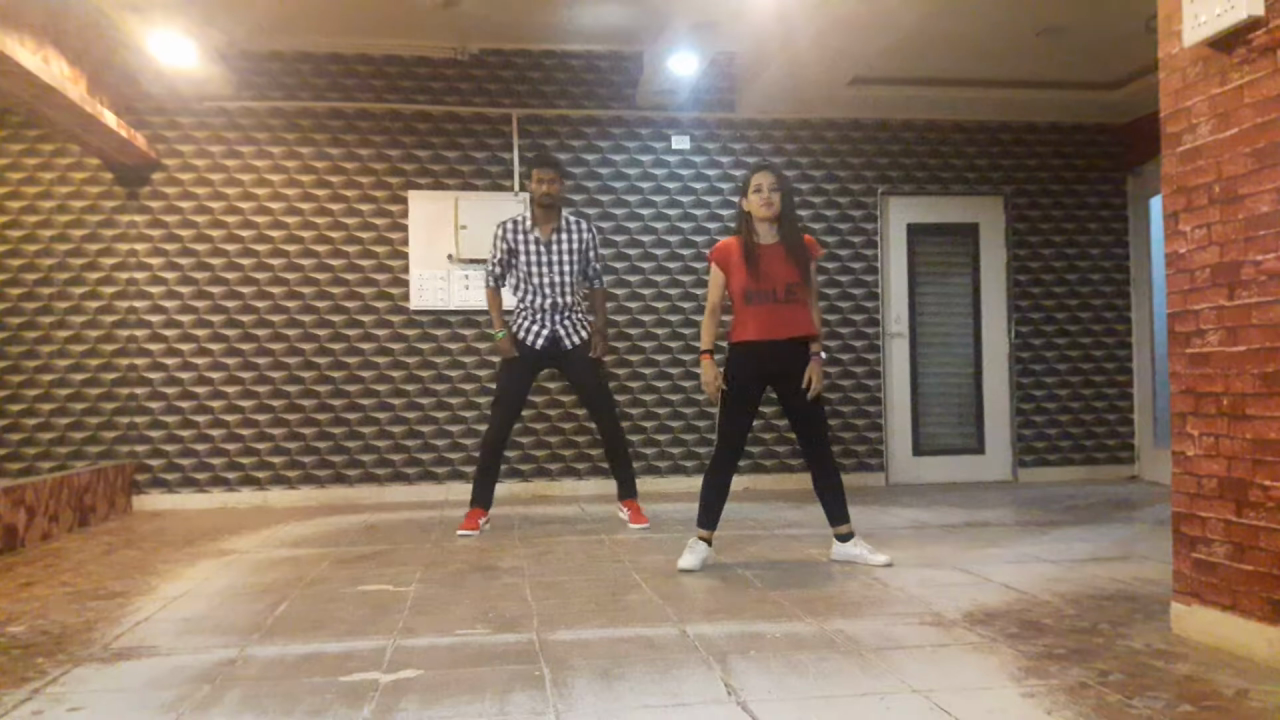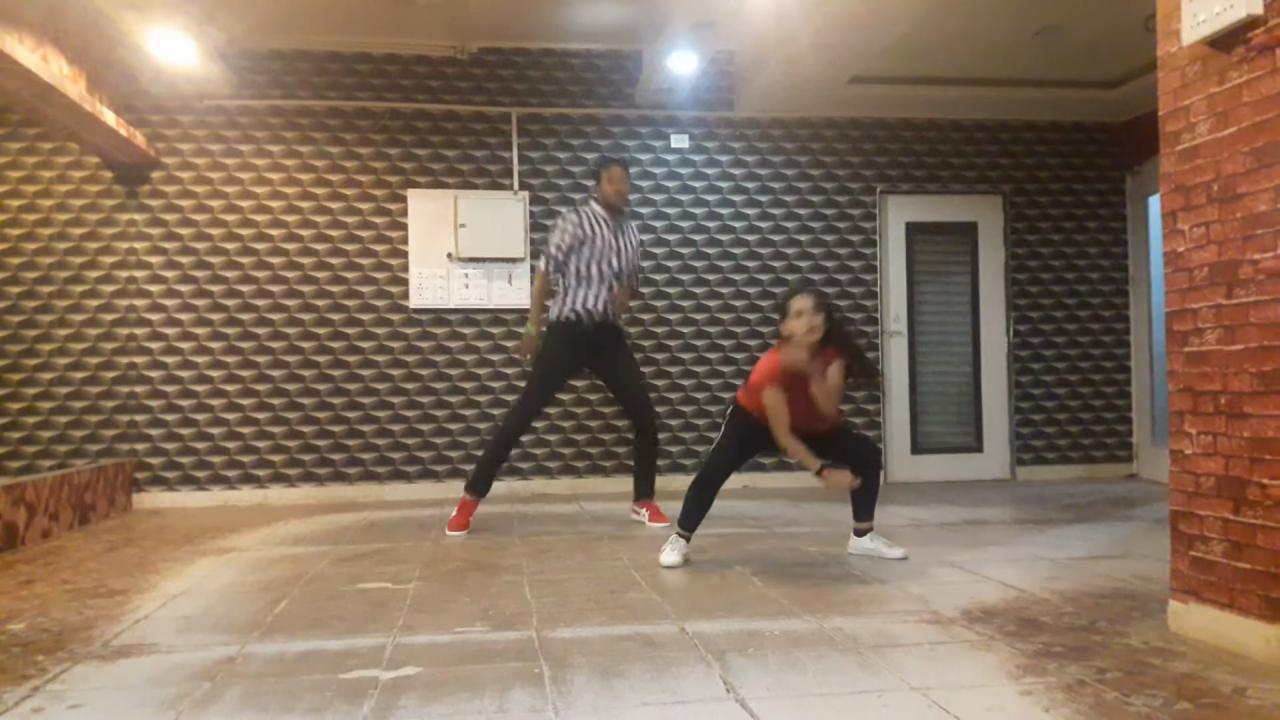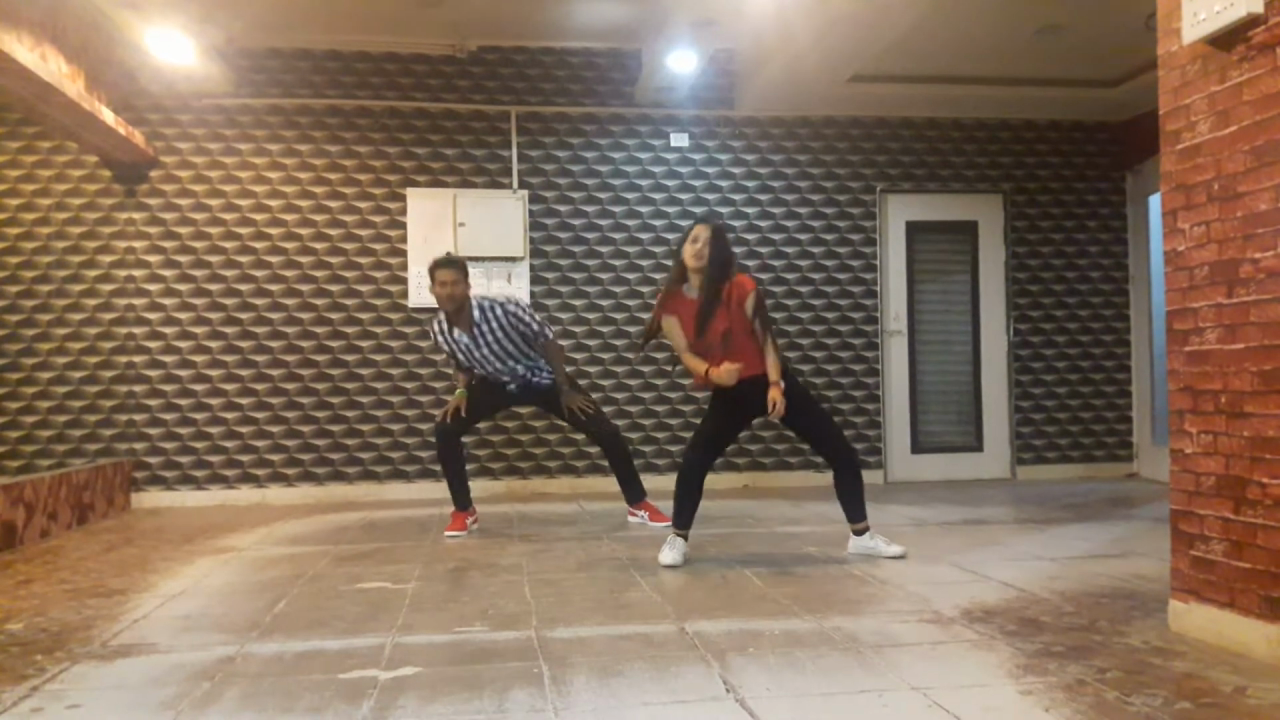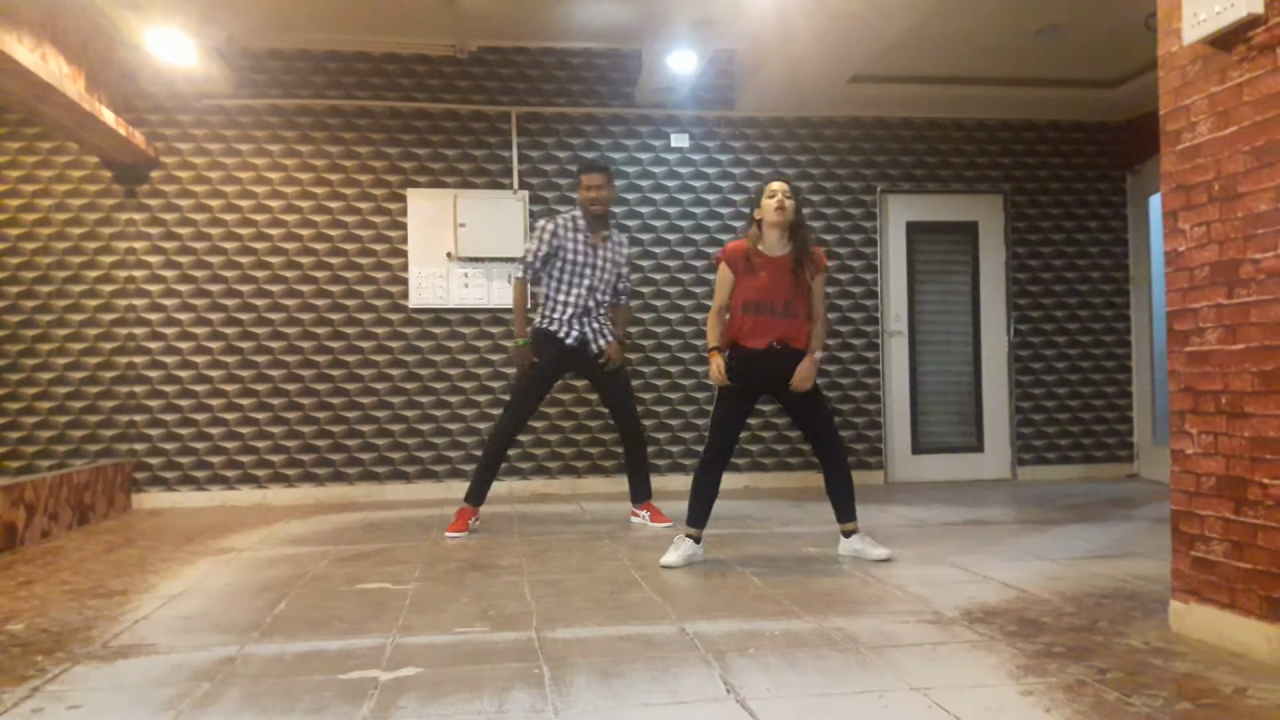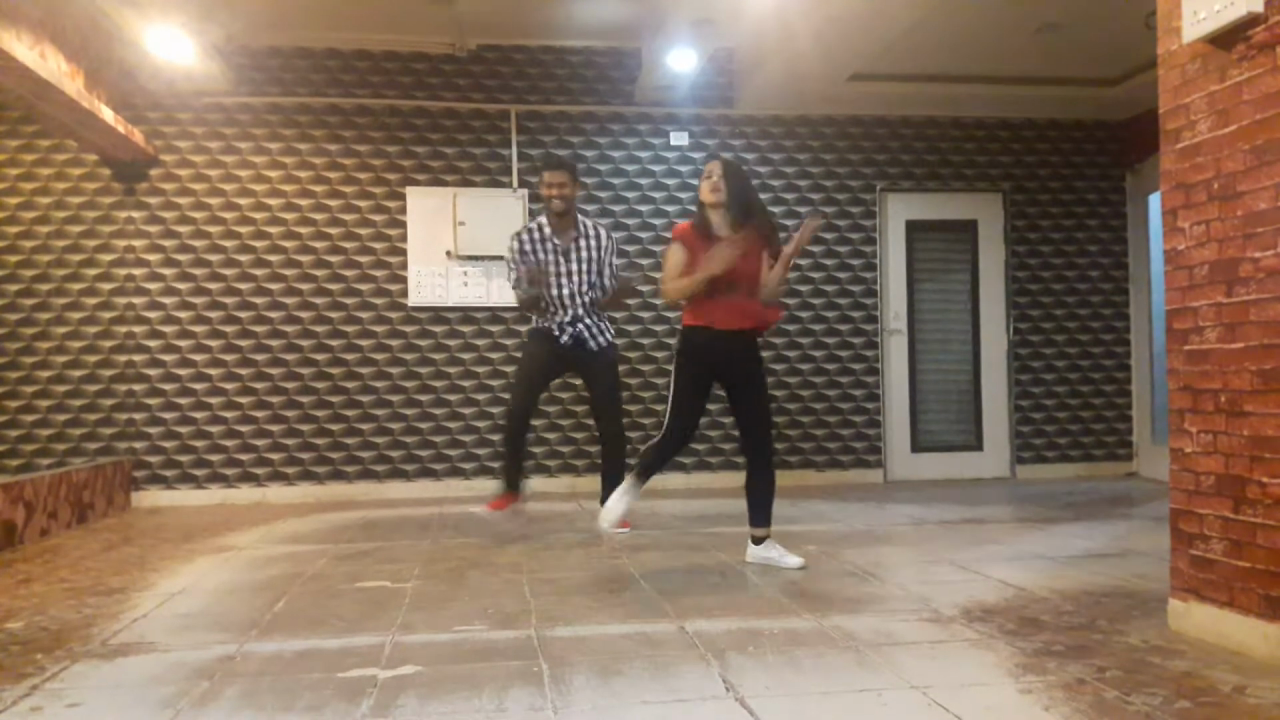
dt=1s
person 1, frame 1
left shoulder: (803, 247)
right shoulder: (727, 252)
left elbow: (812, 305)
right elbow: (713, 309)
left wrist: (817, 355)
right wrist: (706, 357)
left hip: (793, 356)
right hip: (746, 357)
left knee: (818, 448)
right knee: (727, 451)
left ankle: (844, 540)
right ankle: (702, 541)
person 1, frame 2
left shoulder: (833, 353)
right shoulder: (771, 369)
left elbow: (829, 409)
right elbow: (782, 435)
left wrist: (811, 370)
right wrist: (823, 471)
left hip: (806, 426)
right hip: (752, 421)
left knee: (866, 453)
right knee: (716, 469)
left ankle: (863, 536)
right ankle: (680, 539)
person 1, frame 3
left shoulder: (739, 287)
right shoulder: (670, 303)
left elbow: (764, 337)
right elbow: (685, 353)
left wrist: (776, 384)
right wrist: (711, 373)
left hip: (771, 382)
right hip: (727, 393)
left knee: (841, 452)
right knee: (694, 459)
left ankle: (861, 535)
right ankle: (678, 539)
person 1, frame 4
left shoulder: (810, 259)
right shoulder: (736, 255)
left elbow: (818, 316)
right elbow: (717, 311)
left wrist: (813, 359)
right wrist: (715, 353)
left hip: (792, 361)
right hip: (744, 360)
left knee: (831, 446)
right knee: (716, 450)
left ankle: (850, 536)
right ankle: (691, 540)
person 1, frame 5
left shoulder: (755, 235)
right shoulder: (686, 235)
left elbow: (767, 294)
right elbow: (671, 292)
left wrist: (789, 253)
right wrist: (710, 270)
left hip: (743, 347)
right hip: (698, 344)
left knee: (760, 445)
right knee: (676, 437)
left ankle: (761, 542)
right ankle: (632, 485)
person 2, frame 1
left shoulder: (583, 231)
right shoulder: (509, 231)
left elbow: (595, 282)
right elbow: (494, 282)
left wrist: (599, 328)
right wrist: (500, 331)
left hip: (572, 335)
right hip: (527, 335)
left knee: (606, 414)
right knee: (501, 420)
left ankle: (628, 499)
right ankle: (479, 508)
person 2, frame 2
left shoulder: (631, 234)
right shoulder: (577, 220)
right elbow: (546, 272)
left wrist: (624, 298)
right wrist: (532, 327)
left hip: (608, 334)
right hip: (570, 329)
left knee: (644, 414)
right knee: (527, 410)
left ankle: (644, 501)
right ankle: (472, 497)
person 2, frame 3
left shoulder: (503, 309)
right shoulder: (439, 329)
left elbow: (547, 339)
left wrist: (565, 389)
right wrist: (462, 390)
left hip: (543, 378)
right hip: (498, 384)
left knee: (606, 431)
right knee: (446, 429)
left ankle: (638, 504)
right ankle: (464, 511)
person 2, frame 4
left shoulder: (619, 244)
right shoulder: (554, 228)
left elbow: (620, 300)
right elbow: (524, 280)
left wrist: (618, 339)
right wrist: (522, 337)
left hip: (596, 341)
right hip: (552, 336)
left knee: (630, 422)
right knee: (512, 420)
left ankle: (642, 504)
right ankle: (471, 506)
person 2, frame 5
left shoulder: (598, 234)
right shoulder: (524, 238)
left elbow: (610, 294)
right elbow: (523, 297)
left wrist: (621, 290)
right wrist: (535, 294)
left hip: (593, 336)
right hip: (547, 335)
left knee: (610, 425)
right knee: (518, 408)
right ankle: (511, 488)
